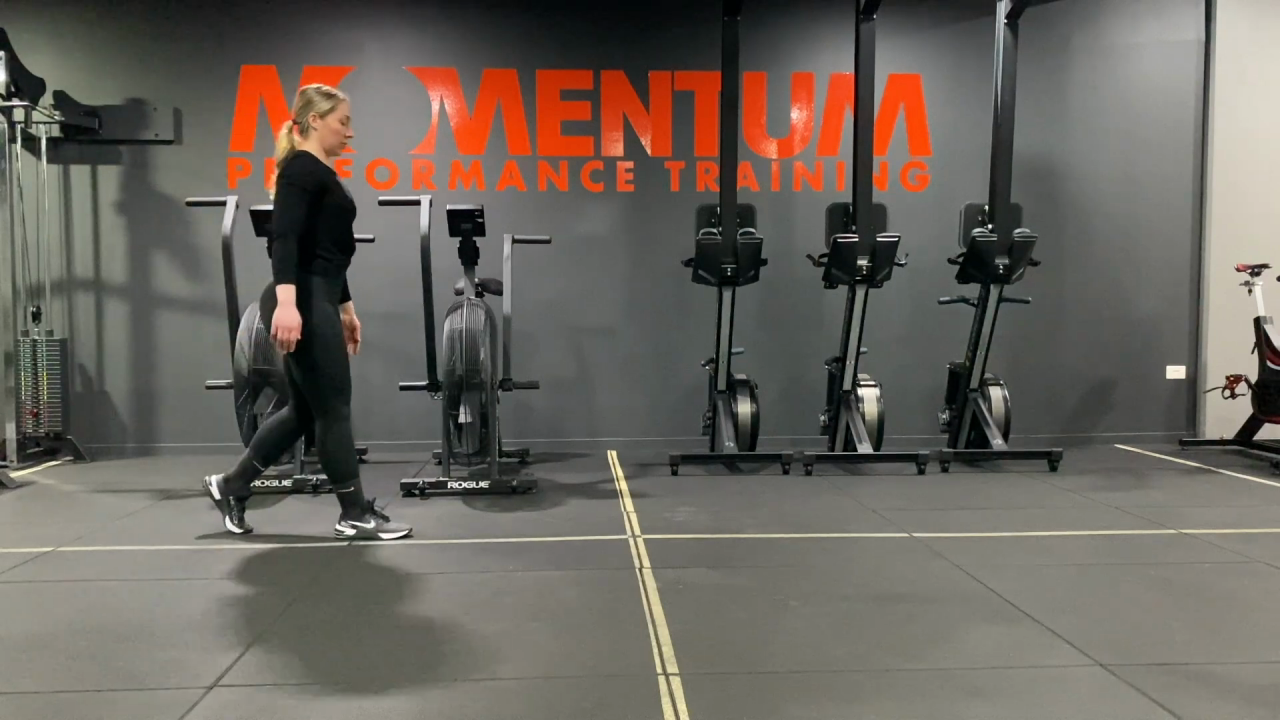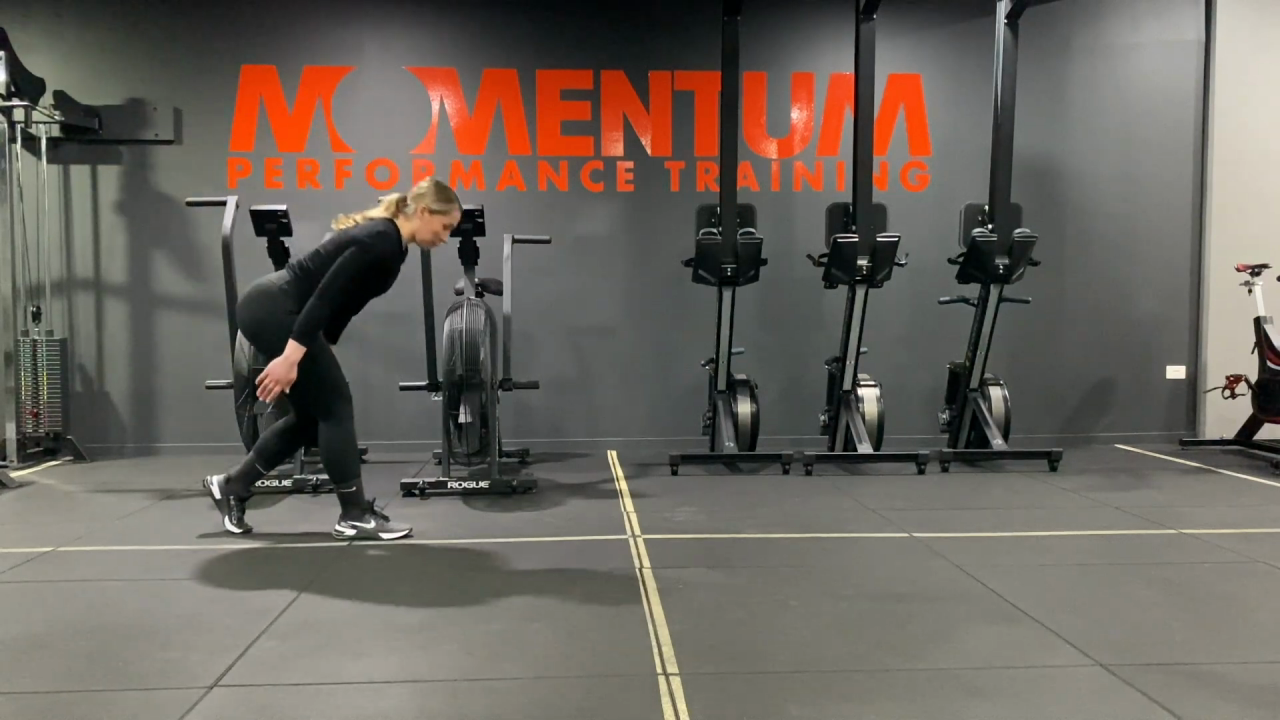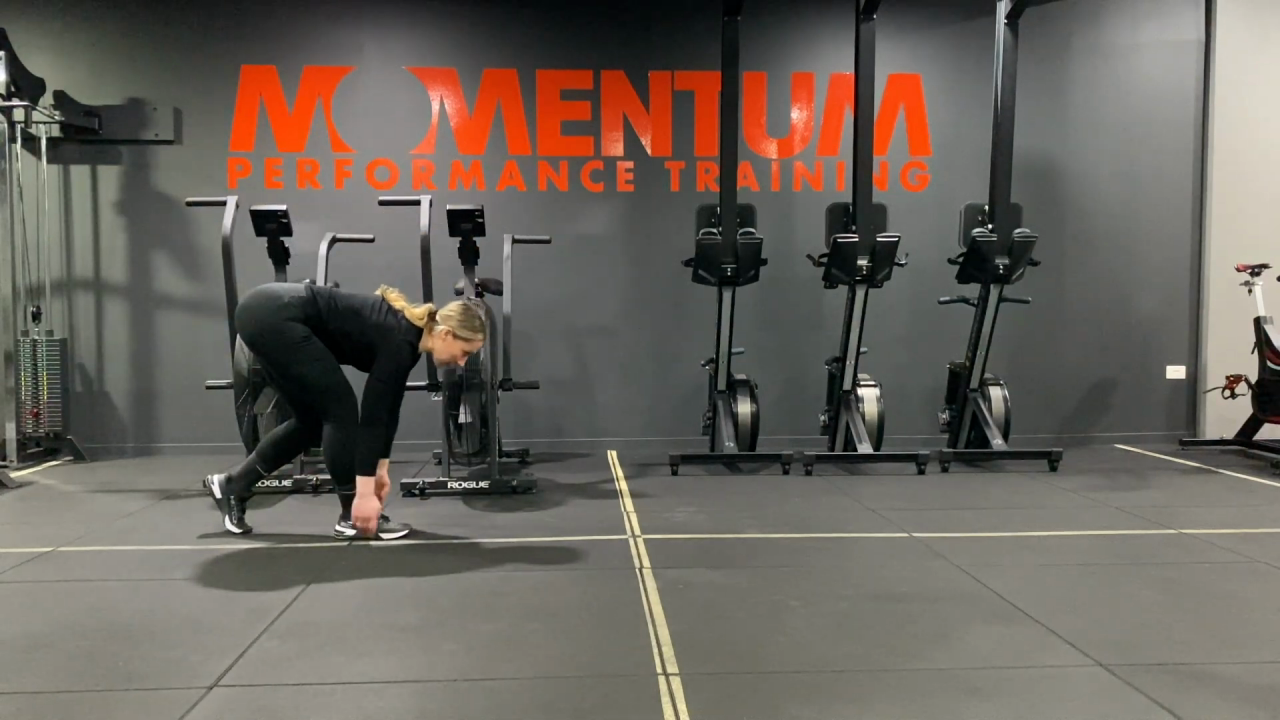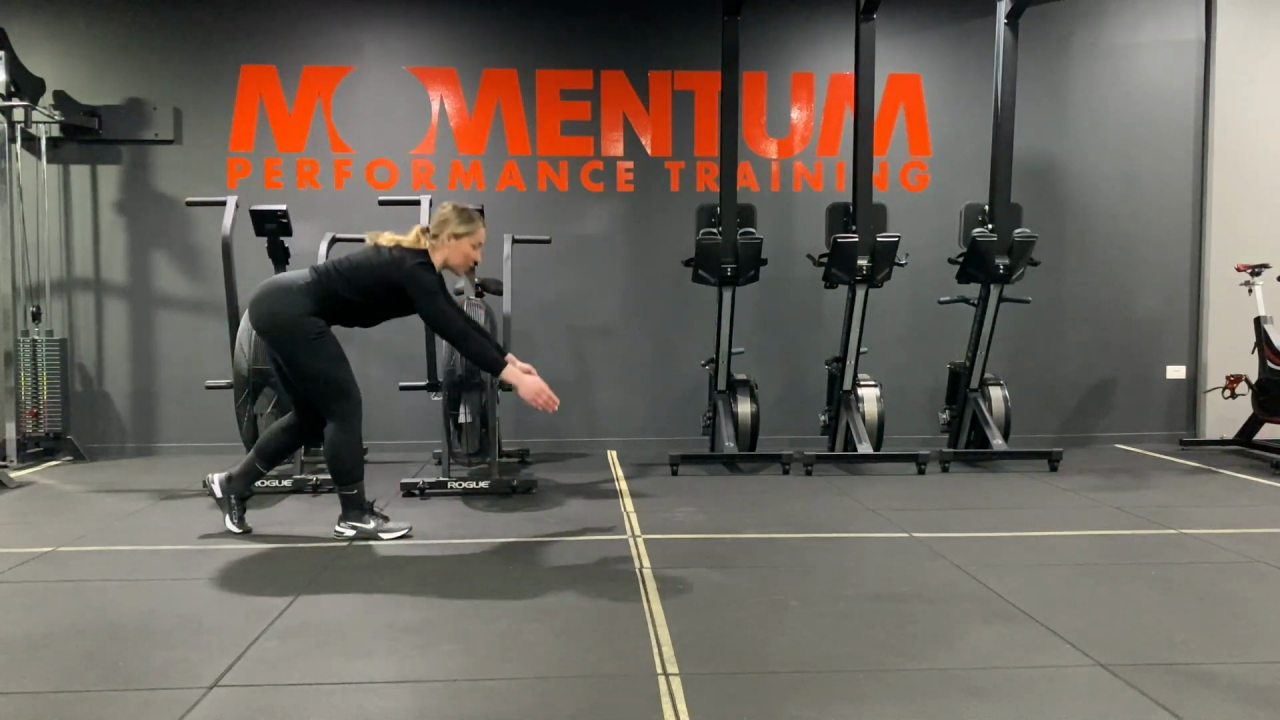
dt=0.7s
person 1, frame 1
left shoulder: (321, 172)
right shoulder: (301, 169)
right elbow: (284, 239)
left wrist: (346, 309)
right wrist: (287, 304)
left hip: (316, 301)
right hip: (302, 302)
left knee: (307, 407)
right knee: (333, 407)
left ankle: (231, 485)
right ankle: (356, 515)
person 1, frame 2
left shoulder: (386, 241)
right shoulder: (382, 242)
left elbow: (343, 299)
right elbow: (326, 296)
left wrist: (323, 350)
right wrist: (291, 357)
left hip: (274, 312)
right hip: (272, 312)
left knee: (312, 413)
right knee: (333, 405)
left ankle: (231, 486)
right ankle: (355, 516)
person 1, frame 3
left shoulder: (408, 335)
right shoulder: (399, 342)
left elbow: (388, 411)
right elbow: (373, 416)
left wrist: (381, 468)
right wrist: (365, 493)
left hip: (265, 314)
right hip: (273, 318)
left knee: (313, 418)
right knee: (339, 409)
left ankle: (232, 486)
right ankle: (353, 517)
person 1, frame 4
left shoulder: (417, 267)
right shoulder: (414, 270)
left elbow: (462, 325)
right elbow: (457, 335)
left wrist: (512, 362)
right wrist: (514, 377)
left hip: (280, 308)
right hip: (288, 312)
left knee: (313, 414)
right knee: (343, 406)
left ankle: (234, 484)
right ankle: (355, 517)
